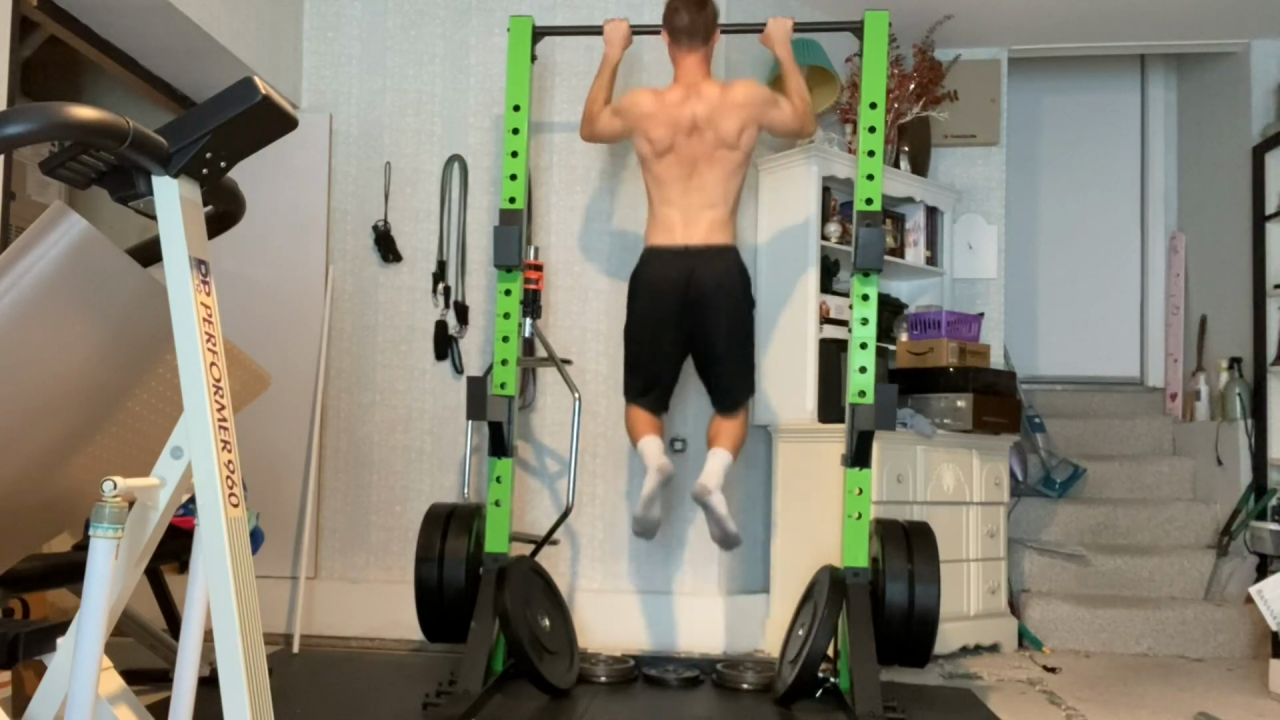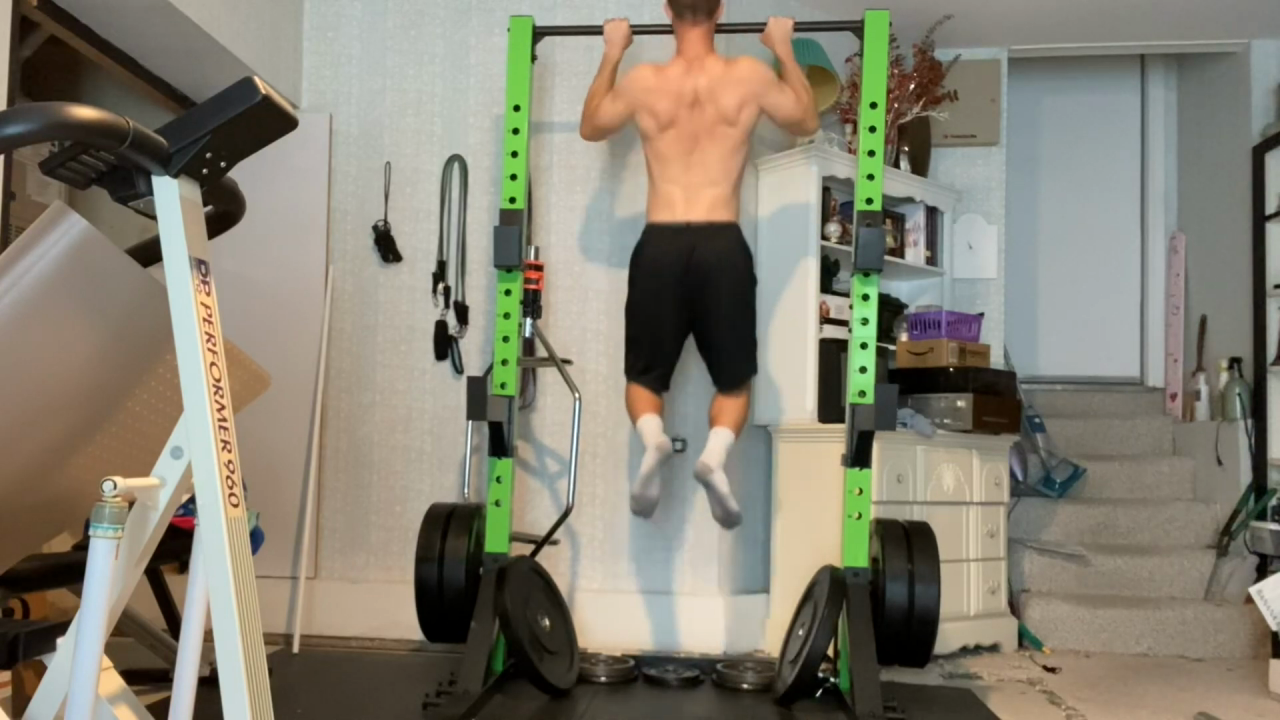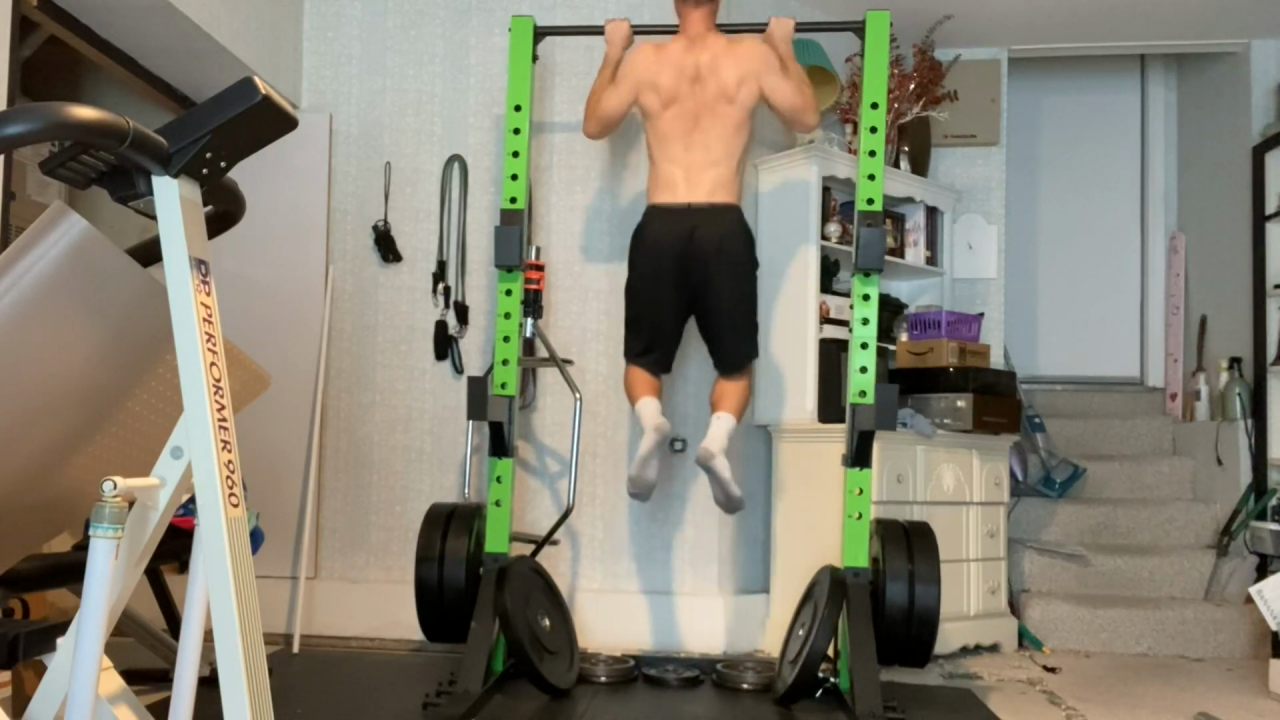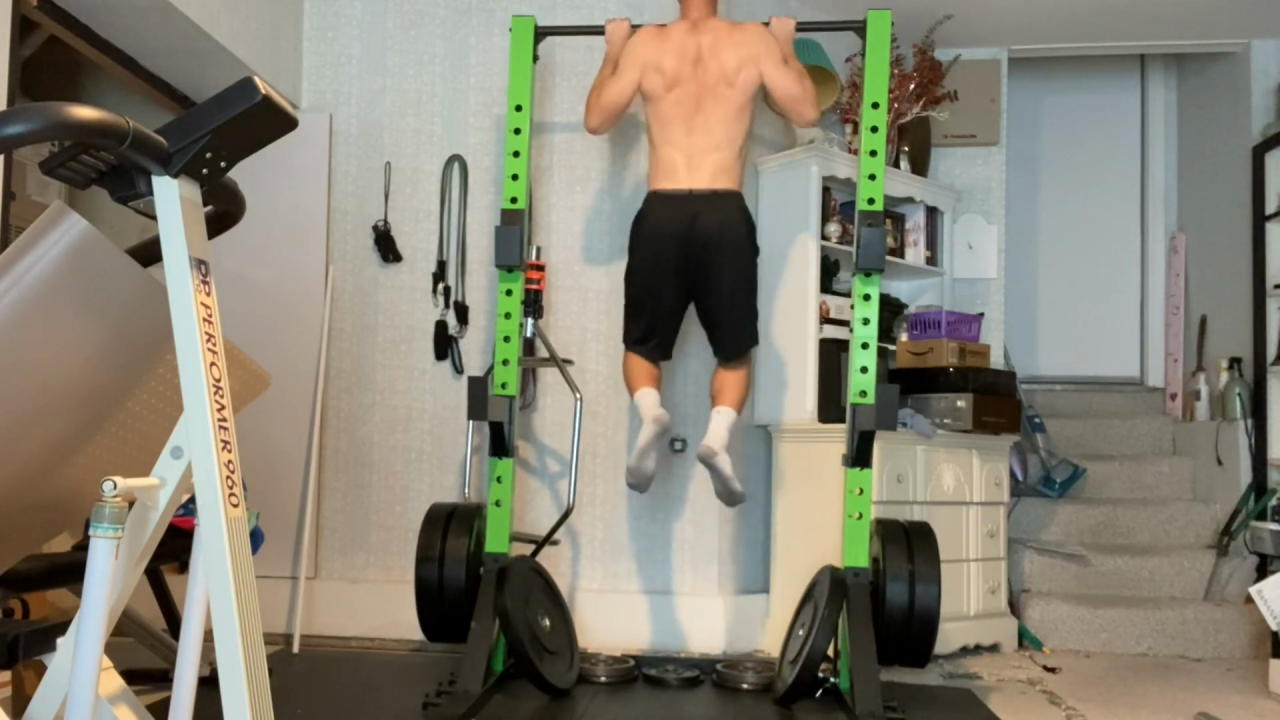
dt=0.1s
person 1, frame 1
left shoulder: (641, 108)
right shoulder: (745, 102)
left elbow: (589, 127)
right elbow: (804, 123)
left wrist: (611, 55)
right wrist: (784, 51)
left hip: (658, 270)
right hip: (720, 270)
left knee: (642, 400)
right knee: (731, 404)
left ankle: (654, 460)
right ankle: (712, 476)
person 1, frame 2
left shoulder: (642, 81)
right shoulder: (748, 74)
left elbow: (590, 127)
right elbow: (807, 121)
left wrist: (612, 55)
right wrist: (784, 51)
left hip: (660, 247)
right hip: (721, 247)
left knee: (643, 377)
right knee: (733, 381)
left ankle: (652, 440)
right ankle: (715, 454)
person 1, frame 3
left shoulder: (644, 61)
right shoulder: (751, 56)
left elbow: (593, 126)
right elbow: (808, 118)
left wrist: (613, 53)
right wrist: (784, 49)
left hip: (660, 229)
right hip: (723, 229)
left knee: (642, 361)
right knee: (734, 366)
left ankle: (651, 422)
right ankle: (716, 439)
person 1, frame 4
left shoulder: (646, 43)
left elbow: (595, 120)
right elbow: (807, 113)
left wrist: (613, 51)
right wrist: (786, 47)
left hip: (661, 216)
right hip: (724, 216)
left knee: (641, 347)
right knee: (734, 353)
left ankle: (650, 412)
right ankle: (718, 435)
